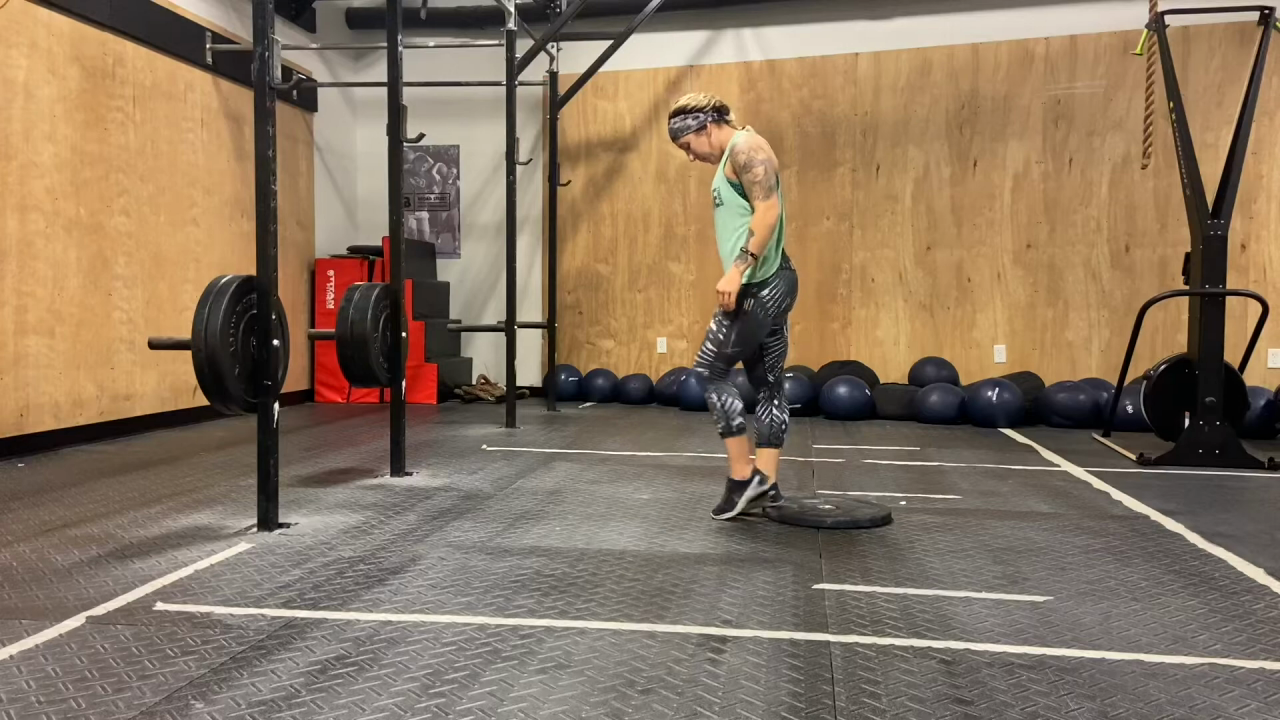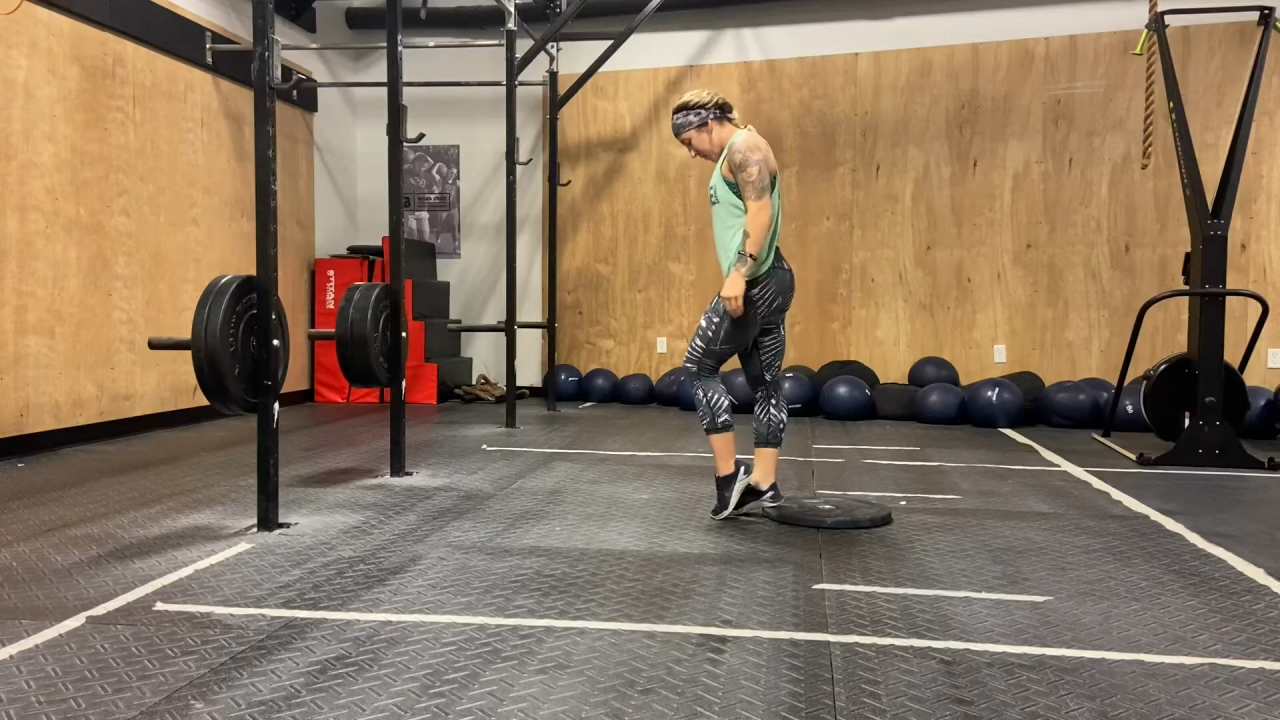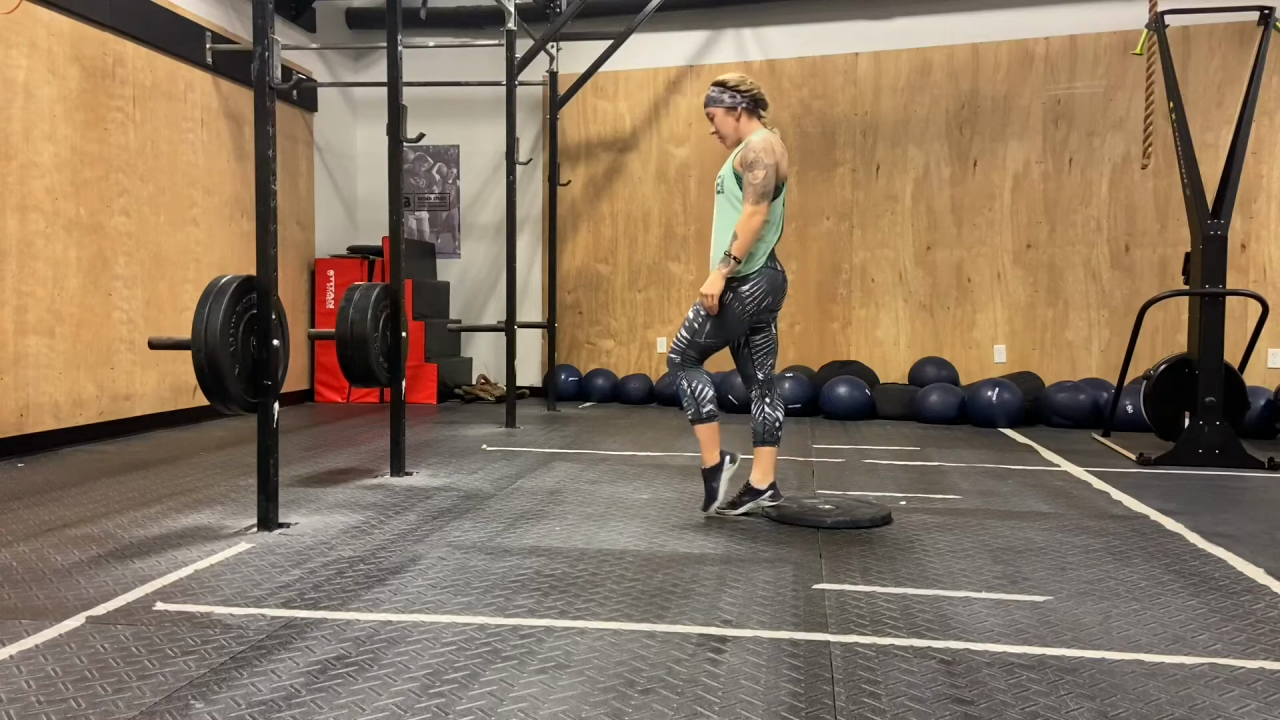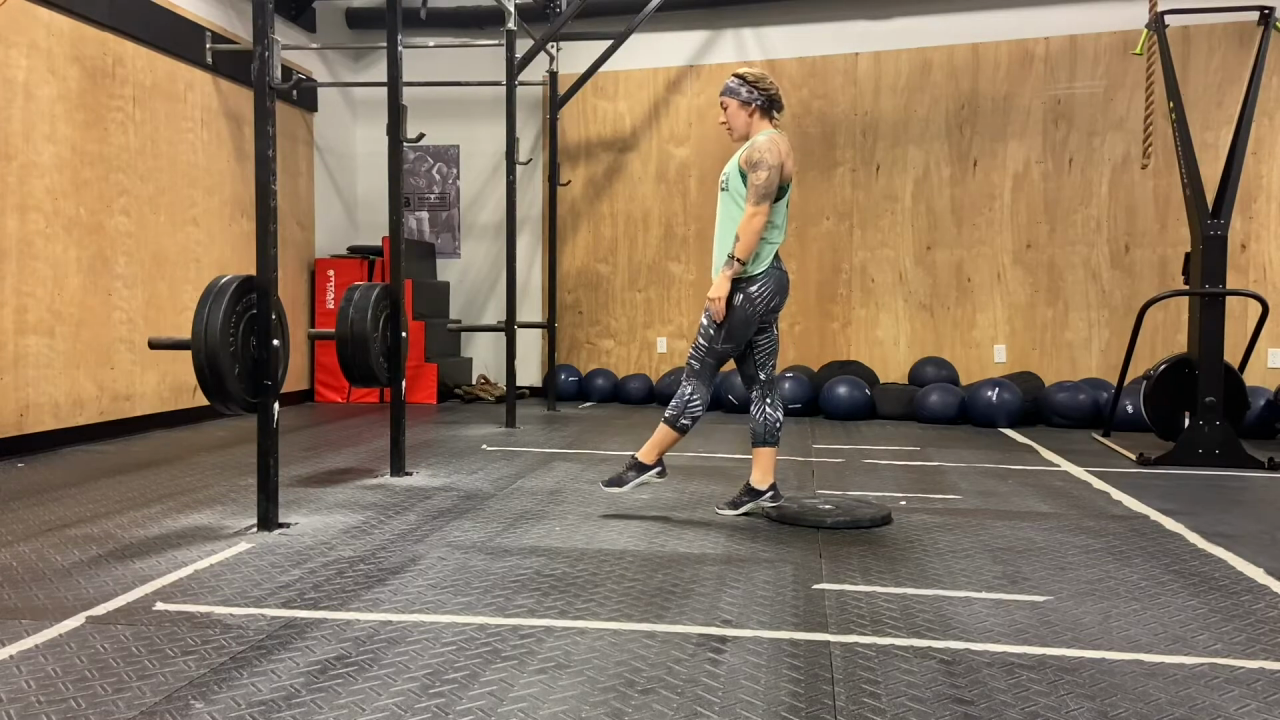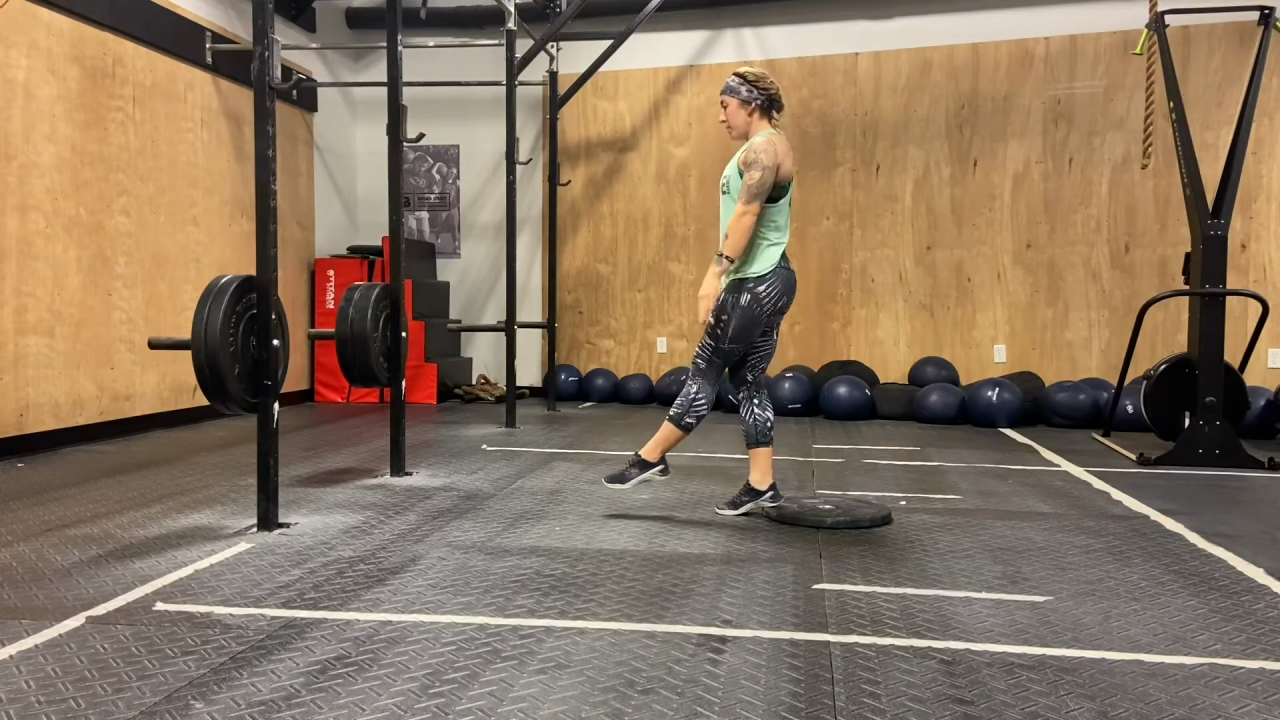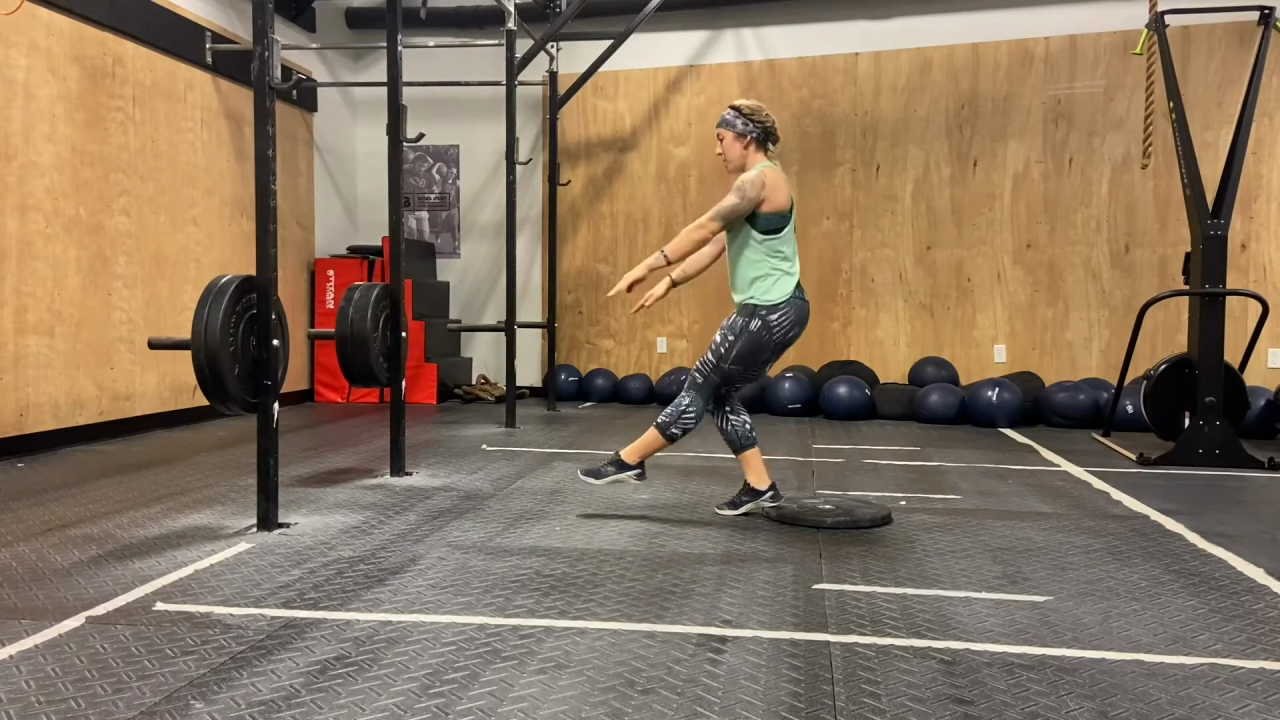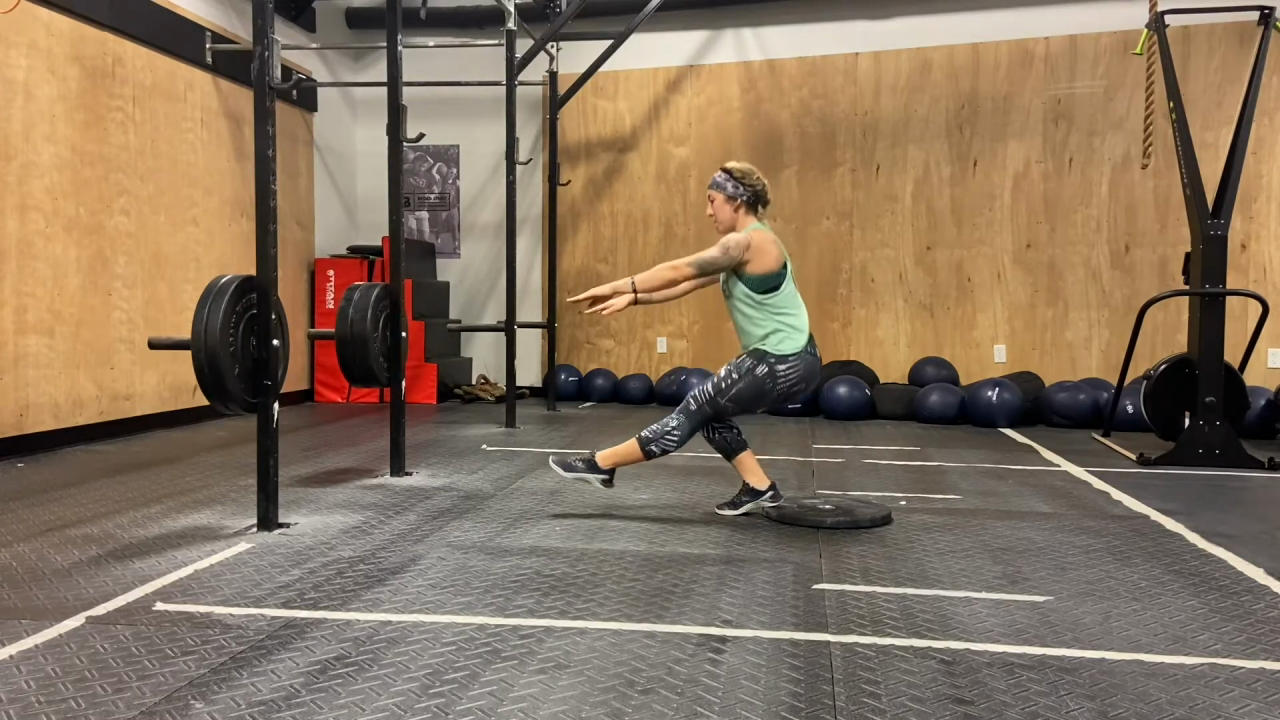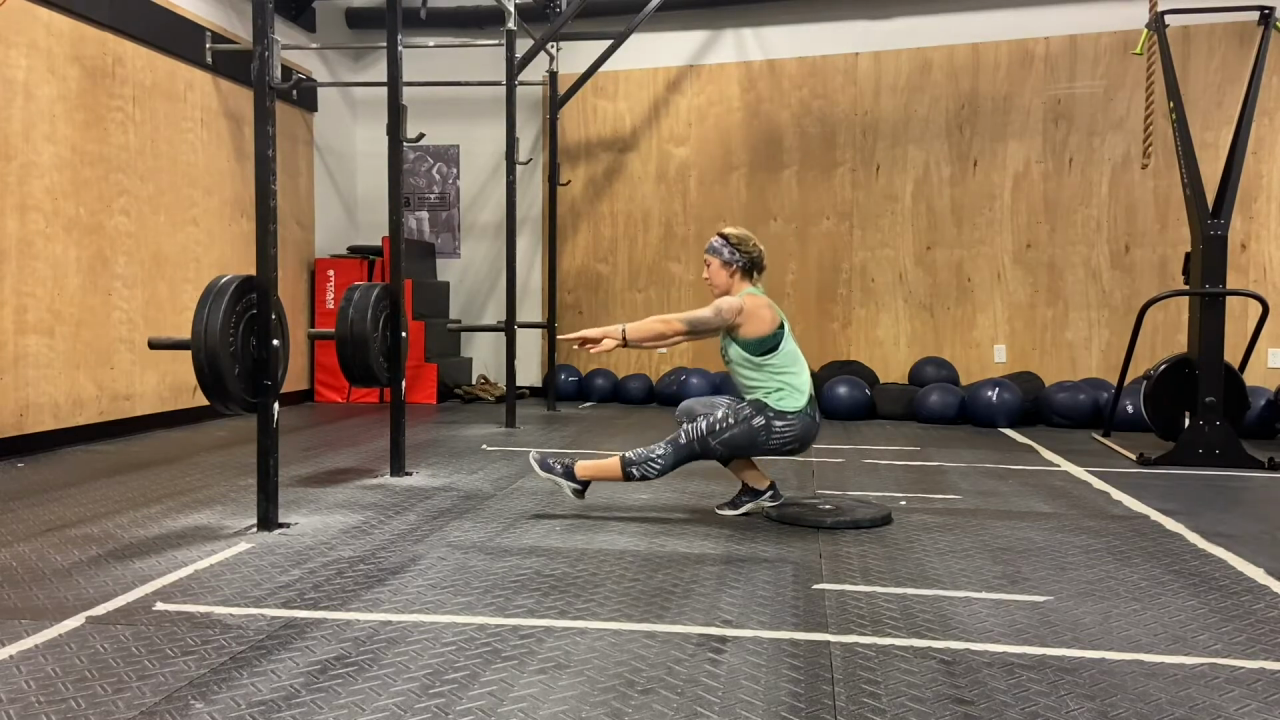
dt=0.4s
person 1, frame 1
left shoulder: (746, 147)
right shoulder: (734, 157)
left elbow: (768, 212)
left wrist: (736, 270)
right wrist: (741, 274)
left hip: (760, 284)
right hip: (769, 283)
left knee: (712, 369)
right knee: (766, 384)
left ankle: (742, 475)
right ankle: (764, 482)
person 1, frame 2
left shoulder: (744, 147)
right shoulder: (735, 155)
left elbow: (761, 212)
left wrist: (739, 274)
left hip: (754, 283)
right hip: (766, 282)
left knee: (700, 366)
right knee: (765, 383)
left ankle: (729, 471)
right ankle: (764, 483)
person 1, frame 3
left shoulder: (760, 145)
right shoulder: (753, 149)
left elbow: (756, 215)
left wrist: (720, 271)
left hip: (747, 281)
right hip: (759, 279)
left knee: (683, 358)
right knee: (760, 382)
left ankle: (715, 461)
right ankle: (763, 484)
person 1, frame 4
left shoulder: (766, 146)
right shoulder: (760, 149)
left elbow: (756, 216)
left wrist: (725, 276)
left hip: (749, 283)
right hip: (760, 282)
left knee: (700, 371)
right knee: (760, 382)
left ankle: (648, 460)
right ankle: (763, 485)
person 1, frame 5
left shoulder: (764, 146)
right shoulder: (760, 147)
left elbow: (746, 216)
left wrist: (715, 274)
right wrist: (725, 275)
left hip: (757, 283)
right hip: (763, 282)
left knee: (706, 371)
right knee: (748, 382)
left ankle: (650, 458)
right ankle: (762, 486)
person 1, frame 6
left shoulder: (758, 179)
right shoulder: (759, 181)
left elbow: (705, 229)
right elbow: (718, 243)
left wrist: (647, 266)
right wrist: (669, 281)
left hip: (769, 312)
right hip: (773, 310)
left knee: (701, 387)
right knee: (719, 393)
left ankle: (629, 461)
right ankle: (760, 486)
person 1, frame 7
left shoulder: (746, 242)
right shoulder: (747, 243)
left elbow: (680, 271)
right elbow: (689, 281)
left wrist: (616, 286)
right wrist: (632, 297)
left hip: (783, 364)
right hip: (782, 359)
left knee: (694, 410)
right knee: (704, 406)
left ankle: (601, 464)
right ankle: (759, 487)
person 1, frame 8
left shoulder: (741, 308)
right shoulder: (739, 307)
left elbow: (670, 325)
right elbow: (680, 332)
left wrist: (607, 331)
right wrist: (620, 339)
left hip: (784, 422)
right hip: (779, 412)
left knee: (681, 445)
right knee: (690, 414)
left ankle: (578, 474)
right ankle: (758, 488)
